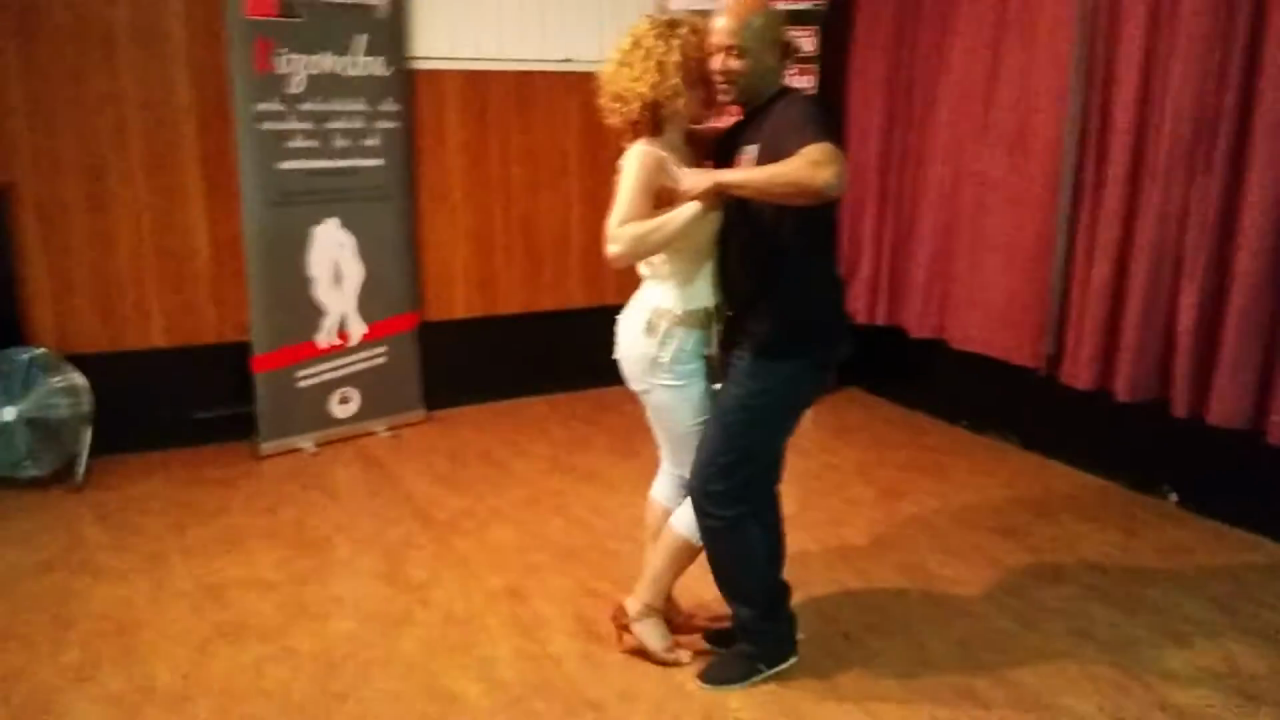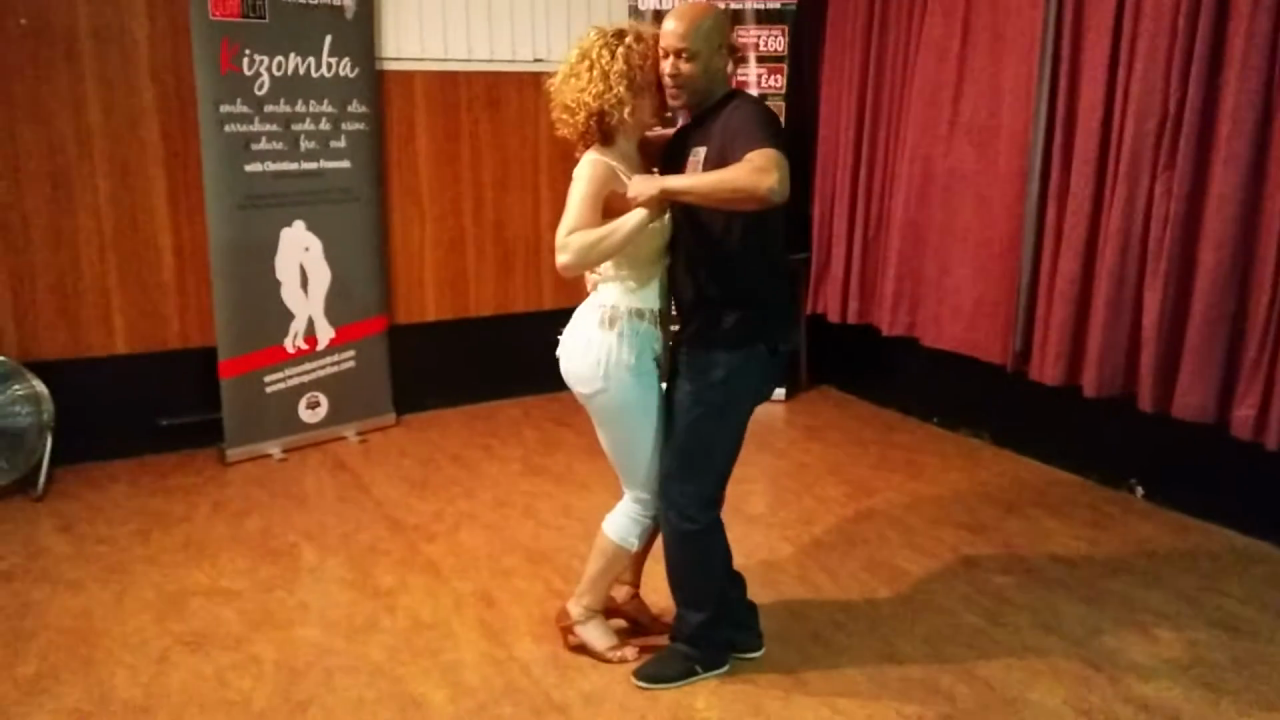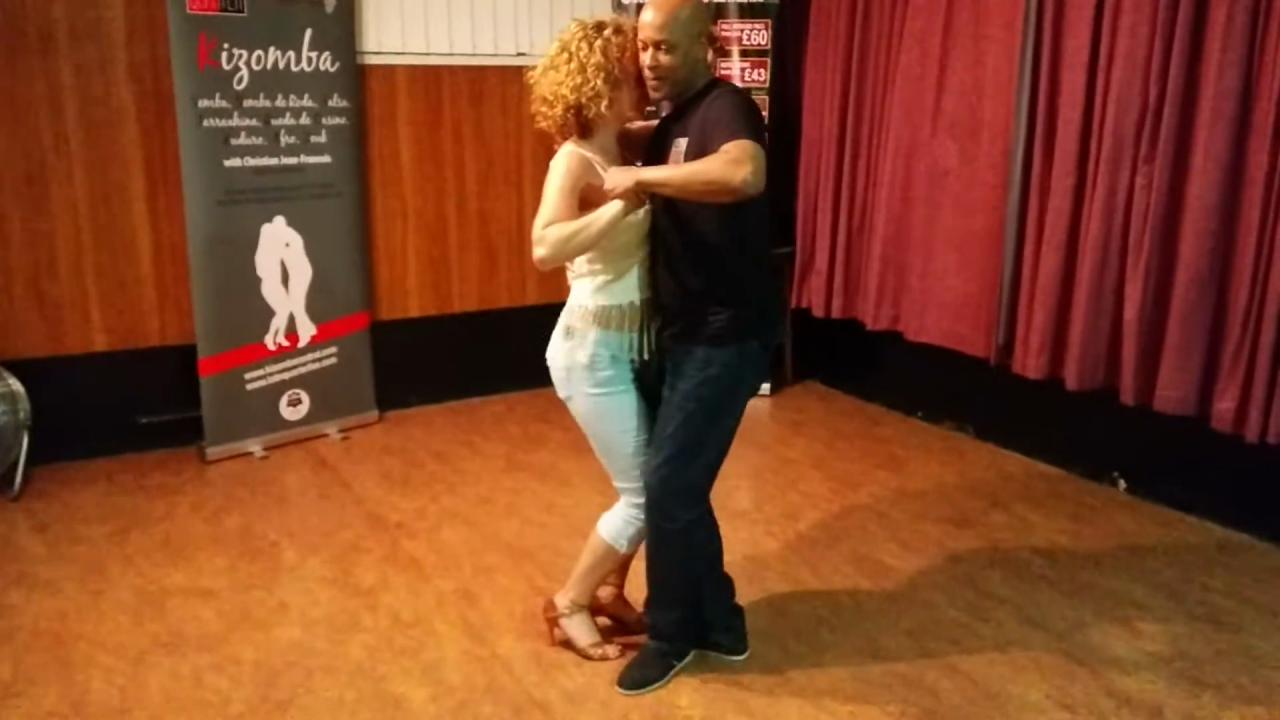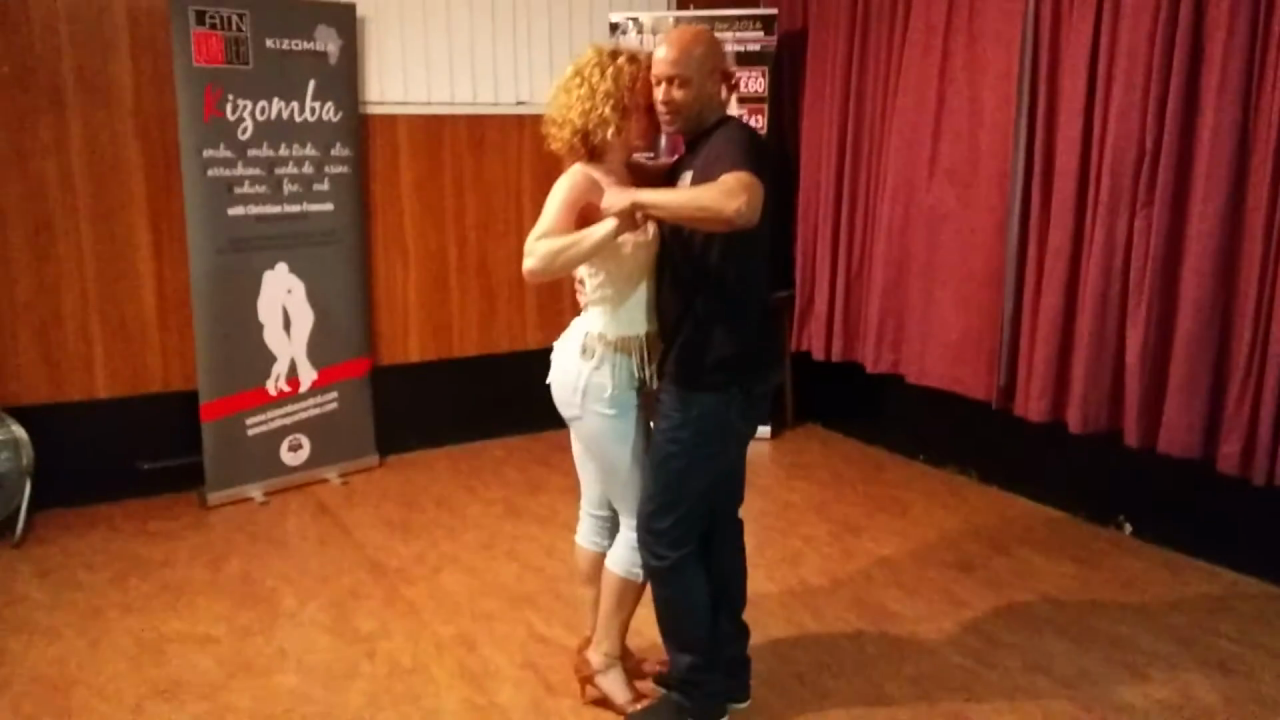
dt=0.5s
person 1, frame 1
left shoulder: (793, 117)
right shoulder: (740, 135)
left elbow: (826, 175)
right elbow: (726, 223)
left wrist: (719, 179)
left hip: (788, 339)
right hip: (757, 333)
left knee: (716, 483)
right knee: (748, 483)
left ankle: (758, 635)
right ankle: (767, 624)
person 1, frame 2
left shoulder: (744, 119)
right shoulder: (686, 137)
left elbow: (769, 182)
left wrist: (666, 185)
left hip: (738, 339)
right hip: (707, 335)
left knee: (684, 492)
right knee: (691, 485)
left ankle: (703, 641)
right ankle: (732, 622)
person 1, frame 3
left shoulder: (726, 108)
right shoulder: (671, 125)
left elbow: (744, 174)
left wrist: (642, 176)
left hip: (726, 333)
right hip: (688, 330)
left knee: (668, 484)
right knee: (680, 482)
left ankle: (670, 633)
right ankle: (717, 622)
person 1, frame 4
left shoulder: (733, 145)
right shoulder: (690, 159)
left elbow: (739, 206)
right elbow: (675, 251)
left wrist: (638, 198)
left hip: (717, 375)
right hip: (709, 370)
left knee: (665, 531)
right knee: (713, 522)
person 2, frame 1
left shoulder: (685, 151)
right shoulder: (646, 159)
right elbow: (618, 246)
right wrist: (701, 203)
left hip: (676, 331)
right hip: (664, 337)
left knee: (679, 472)
left ankle: (654, 593)
right ankle: (641, 604)
person 2, frame 2
left shoulder: (640, 159)
right shoulder: (598, 168)
right elbow: (568, 255)
right wrist: (647, 211)
left hip: (628, 340)
right hip: (611, 342)
left knee: (663, 478)
right knee: (648, 495)
left ankle: (623, 591)
right ankle: (582, 612)
person 2, frame 3
left shoulder: (626, 150)
right shoulder: (574, 161)
right elbow: (545, 249)
right wrist: (623, 202)
left hip: (627, 343)
right hip: (592, 348)
left knee: (652, 479)
right knee: (645, 493)
left ankle: (607, 591)
right ankle: (569, 604)
person 2, frame 4
left shoulder: (631, 179)
right shoulder: (581, 182)
right elbow: (535, 262)
right wrist: (616, 225)
left hip: (609, 365)
right hip: (598, 369)
left knee: (601, 512)
right knee: (644, 519)
left ankle: (598, 642)
right ankle: (603, 659)
